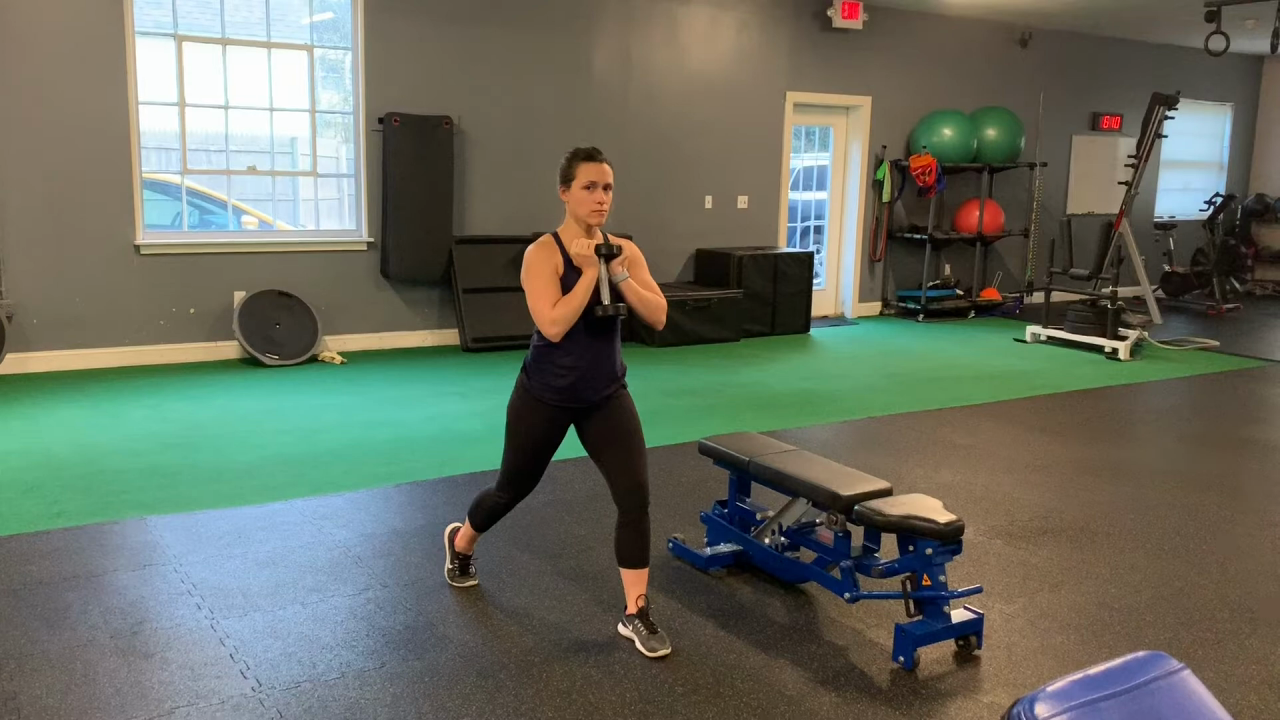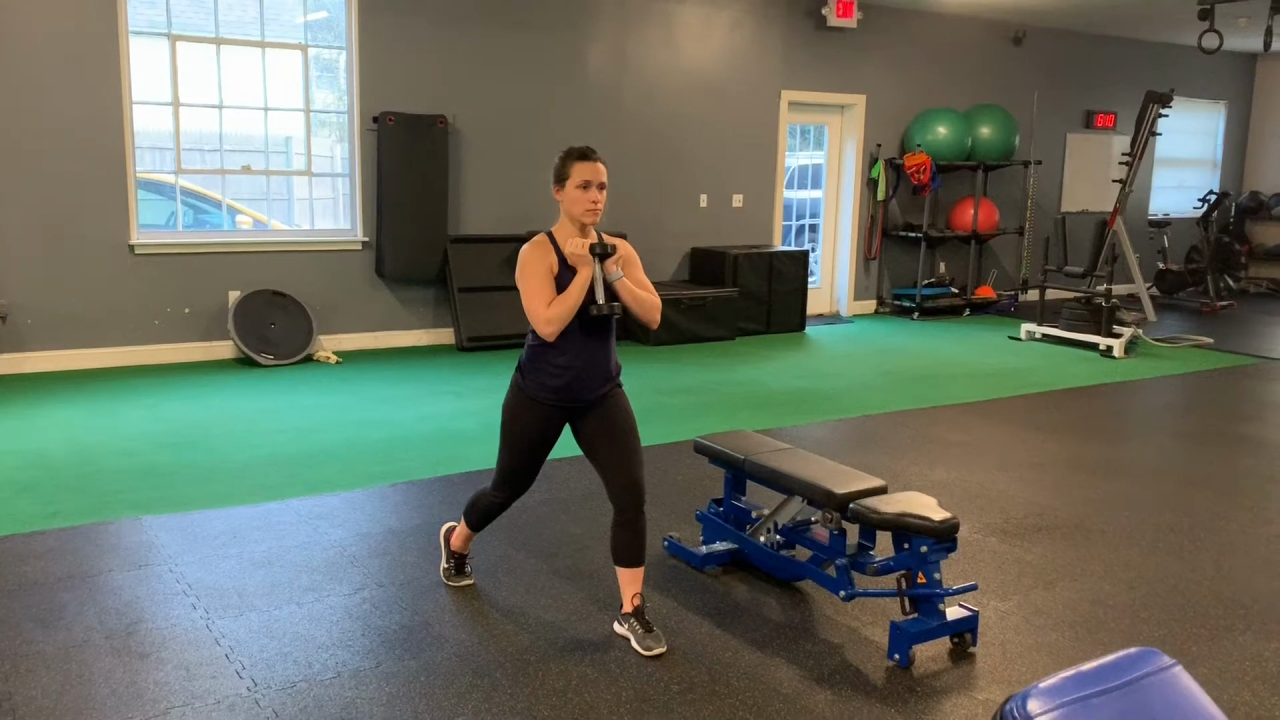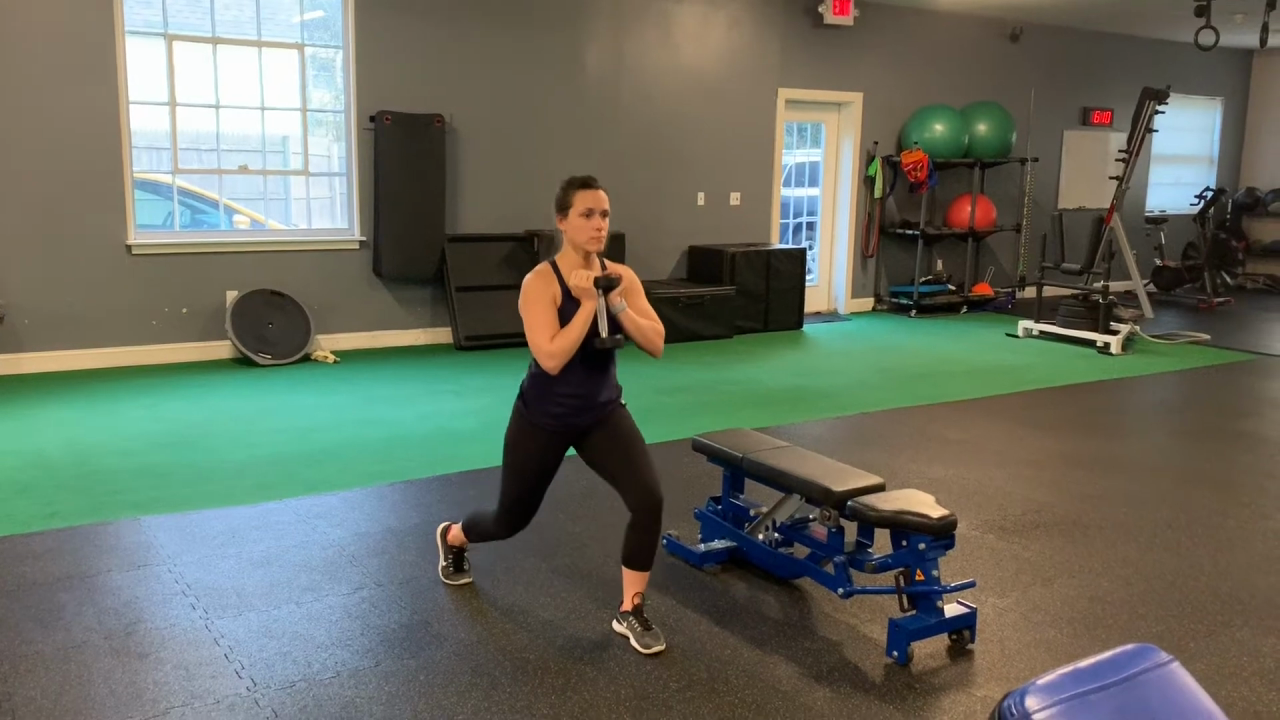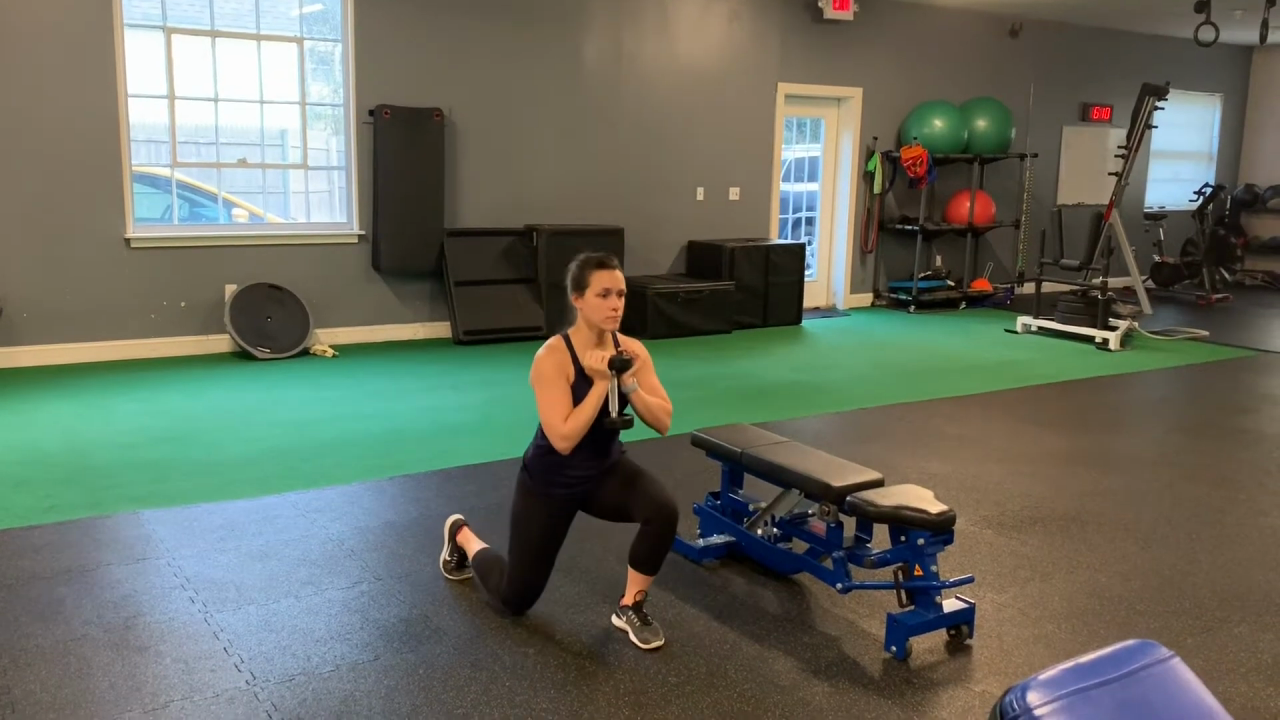
dt=0.5s
person 1, frame 1
left shoulder: (625, 250)
right shoulder: (543, 253)
left elbow: (658, 317)
right elbow: (553, 326)
left wrist: (619, 274)
right wrist: (589, 271)
left hip: (606, 394)
right hip: (546, 395)
left knee: (635, 494)
right knee: (514, 487)
left ankle: (636, 613)
right ankle: (460, 540)
person 1, frame 2
left shoulder: (619, 249)
right shoulder: (537, 252)
left elbow: (653, 317)
right elbow: (548, 325)
left wrist: (613, 273)
right wrist: (584, 271)
left hip: (601, 393)
right hip: (540, 394)
left knee: (631, 494)
right knee: (508, 488)
left ankle: (631, 612)
right ankle: (456, 541)
person 1, frame 3
left shoulder: (622, 276)
right shoulder: (541, 281)
left elbow: (656, 344)
right elbow: (551, 358)
left wrist: (617, 303)
right wrist: (588, 303)
left hip: (602, 412)
right hip: (543, 418)
left knee: (649, 500)
right knee: (513, 517)
left ankle: (631, 610)
right ankle: (453, 537)
person 1, frame 4
left shoulder: (632, 350)
right shoulder: (553, 357)
left elbow: (664, 421)
right elbow: (563, 438)
left wrist: (629, 384)
right wrist: (601, 382)
left hip: (605, 470)
right hip: (550, 482)
left knee: (664, 512)
right knee: (517, 598)
left ankle: (631, 608)
right ankle: (462, 535)
